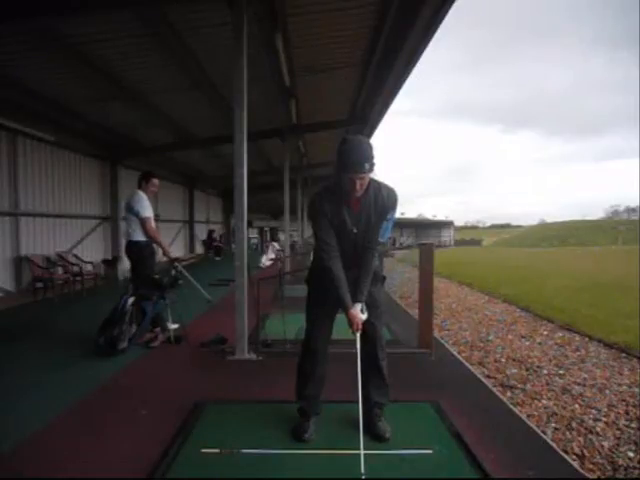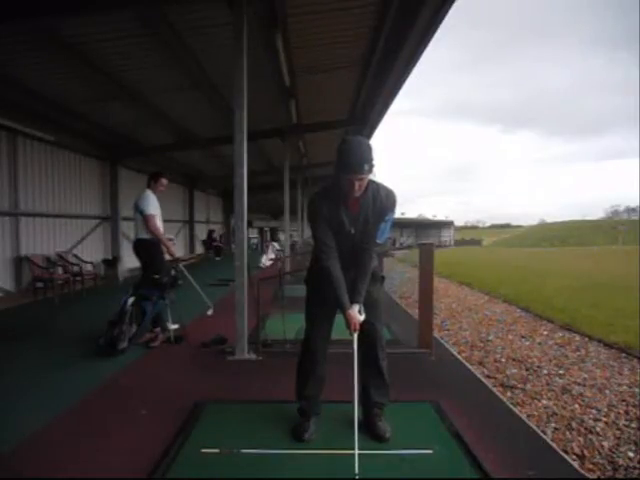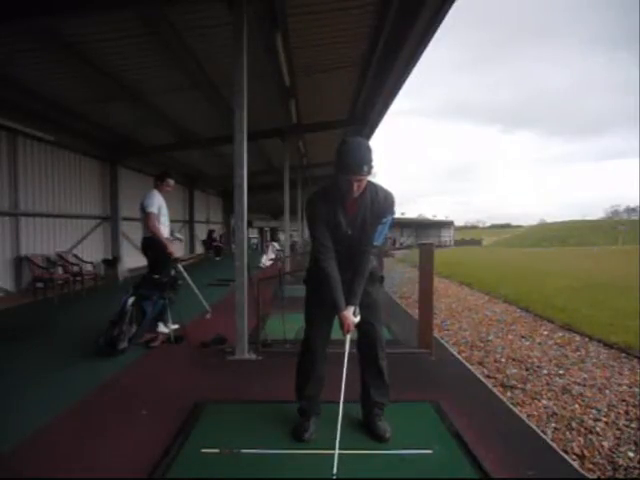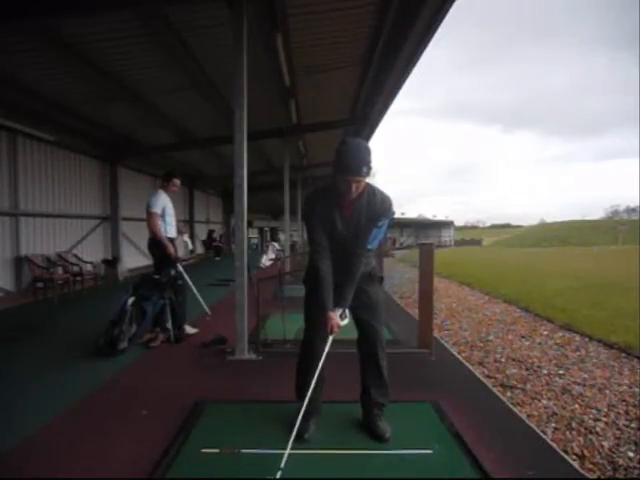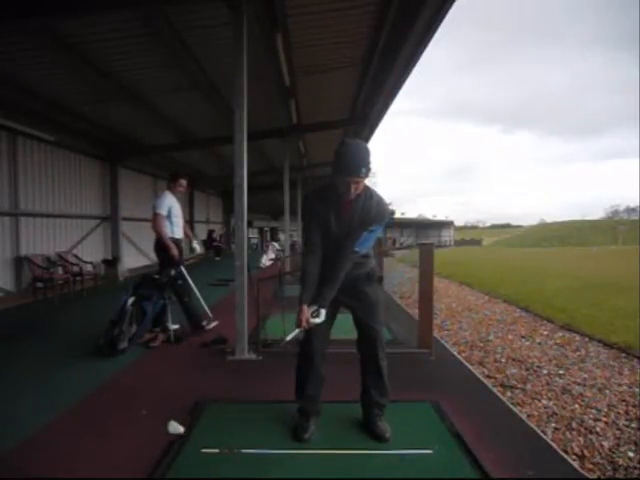
dt=1s
person 1, frame 1
left shoulder: (386, 197)
right shoulder: (321, 201)
left elbow: (371, 250)
right elbow: (329, 255)
left wrist: (359, 299)
right wrist: (347, 305)
left hip: (366, 275)
right hip: (327, 276)
left knee: (374, 342)
right knee: (315, 343)
left ankle: (374, 411)
right ankle: (308, 412)
person 1, frame 2
left shoulder: (384, 198)
right shoulder: (320, 202)
left elbow: (368, 251)
right elbow: (327, 255)
left wrist: (357, 300)
right wrist: (345, 305)
left hip: (365, 274)
right hip: (325, 276)
left knee: (373, 340)
right knee: (315, 342)
left ankle: (374, 412)
right ankle: (308, 412)
person 1, frame 3
left shoulder: (383, 200)
right shoulder: (318, 202)
left elbow: (366, 253)
right elbow: (325, 256)
left wrist: (353, 302)
right wrist: (340, 307)
left hip: (364, 276)
right hip: (324, 276)
left knee: (373, 341)
right knee: (314, 342)
left ankle: (374, 412)
right ankle: (308, 412)
person 1, frame 4
left shoulder: (380, 204)
right shoulder: (316, 202)
left elbow: (361, 255)
right elbow: (320, 256)
left wrist: (343, 303)
right wrist: (328, 307)
left hip: (363, 278)
right hip: (323, 278)
left knee: (373, 343)
right knee: (313, 344)
left ankle: (374, 412)
right ankle: (307, 411)
person 1, frame 5
left shoulder: (377, 208)
right shoulder: (315, 201)
left elbow: (348, 256)
right elbow: (312, 252)
left wrist: (322, 302)
right wrist: (305, 301)
left hip: (361, 278)
right hip: (322, 277)
left knee: (373, 343)
right knee: (312, 344)
left ankle: (374, 412)
right ankle: (308, 412)
person 2, frame 1
left shoulder: (133, 198)
right shoulder: (141, 199)
right elbow: (149, 229)
right wrist: (164, 247)
left hip: (135, 245)
right hip: (141, 247)
left knee: (142, 286)
right knee: (146, 287)
person 2, frame 2
left shoulder: (148, 198)
right shoulder: (148, 197)
right elbow: (151, 226)
left wrist: (164, 241)
right wrist: (167, 245)
left hip: (147, 244)
right hip: (148, 245)
left knee: (151, 285)
right knee: (156, 284)
left ankle: (156, 326)
right ankle: (159, 328)
person 2, frame 3
left shoulder: (158, 198)
right shoulder: (153, 197)
right elbow: (151, 225)
left wrist: (170, 236)
right wrist: (166, 243)
left hip: (158, 243)
right hip: (156, 243)
right knee: (163, 283)
left ankle: (160, 322)
right ankle: (158, 324)
person 2, frame 4
left shoulder: (165, 199)
right shoulder: (158, 198)
left elbow: (170, 223)
right elbow: (152, 224)
left wrist: (182, 233)
right wrist: (167, 244)
left hip: (166, 244)
right hip: (162, 244)
right knee: (176, 285)
person 2, frame 5
left shoulder: (174, 201)
right shoulder: (165, 199)
left elbow: (181, 223)
right elbow: (157, 225)
left wrist: (192, 240)
right wrist: (171, 246)
left hip: (174, 244)
right hip: (168, 245)
right knee: (180, 285)
left ankle: (160, 325)
right ankle: (197, 322)
